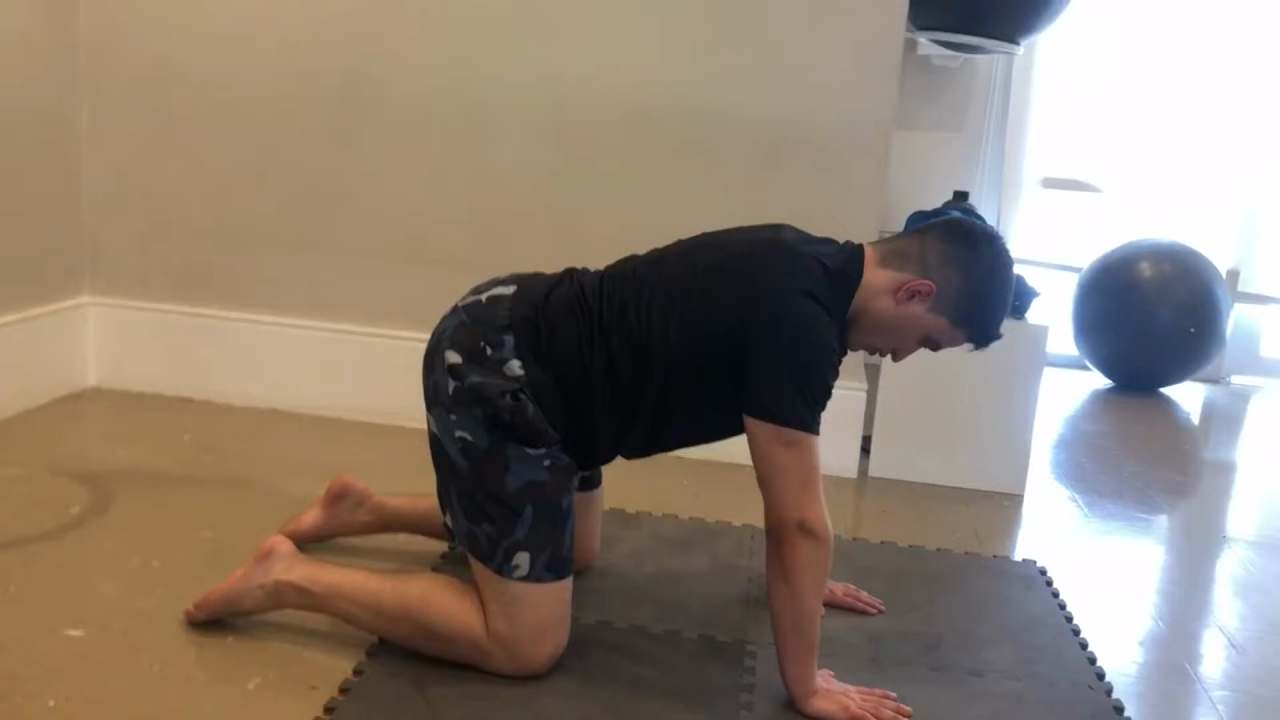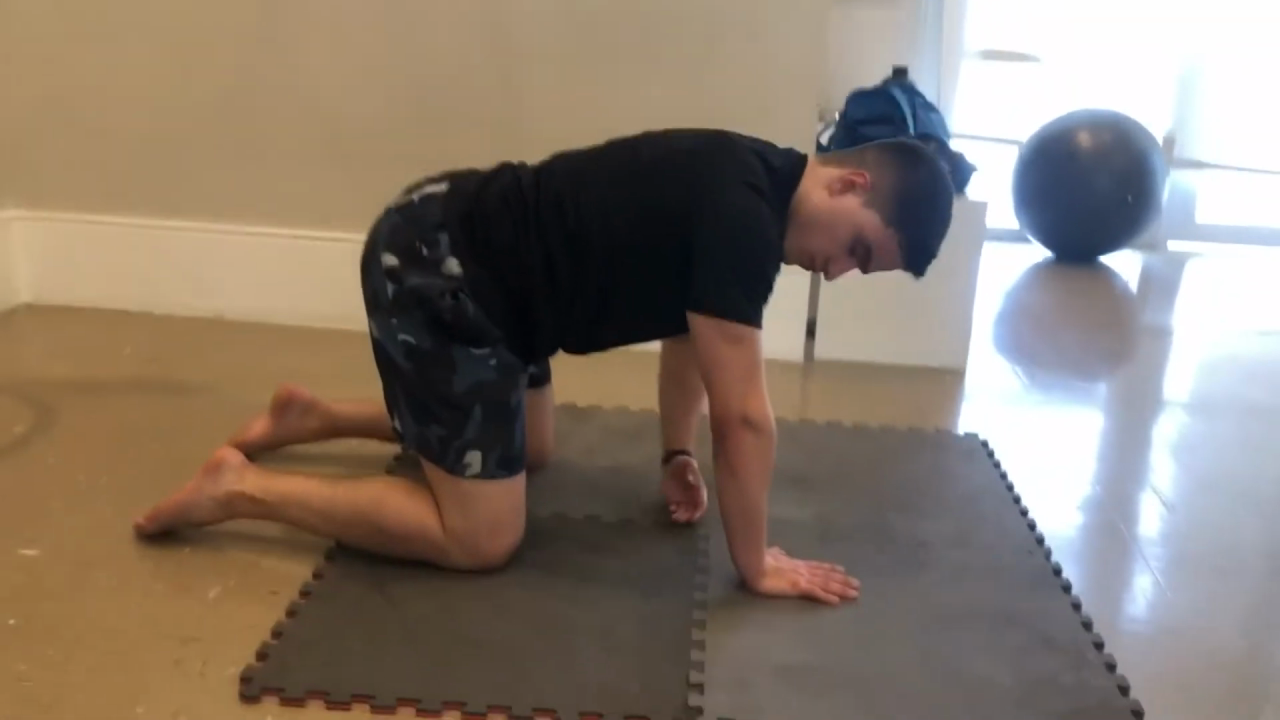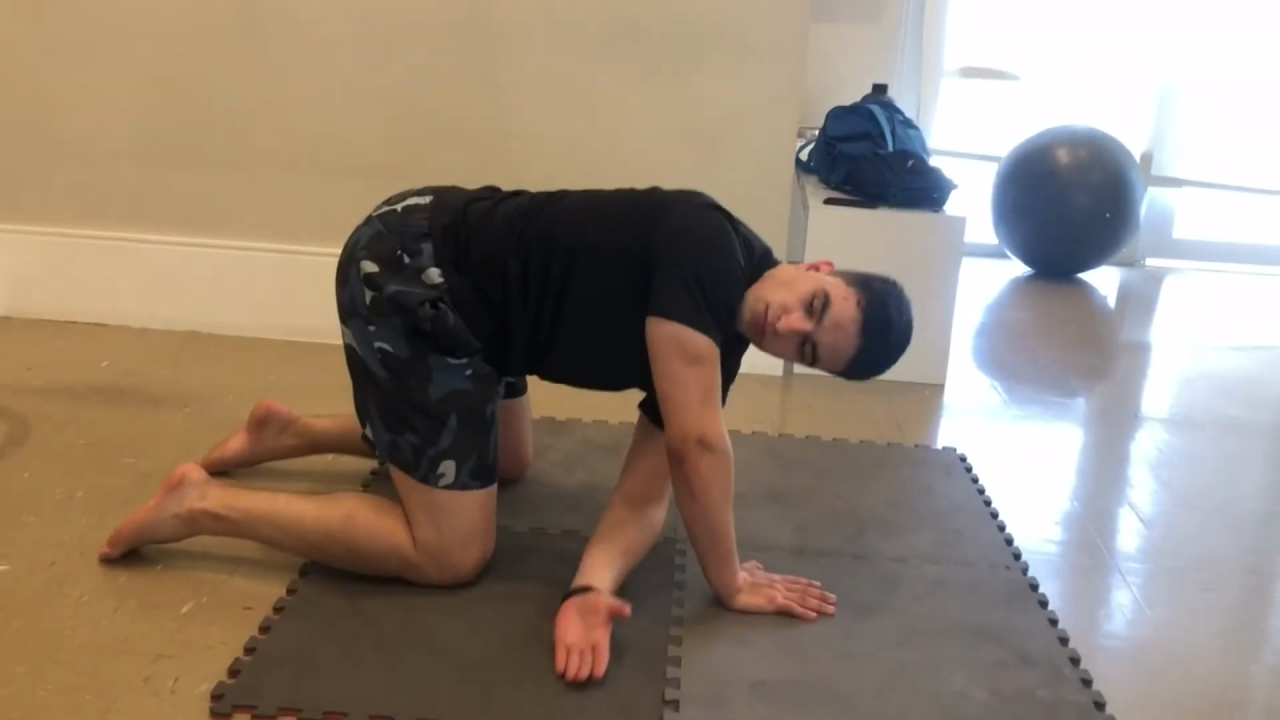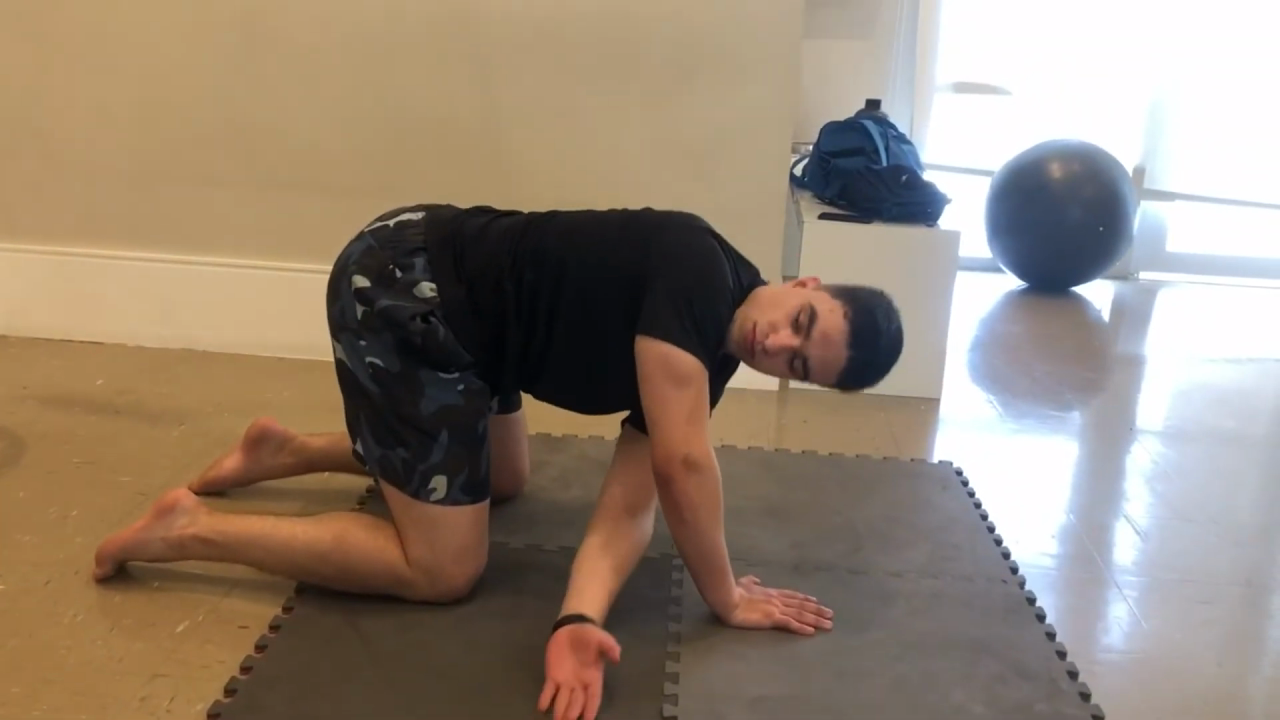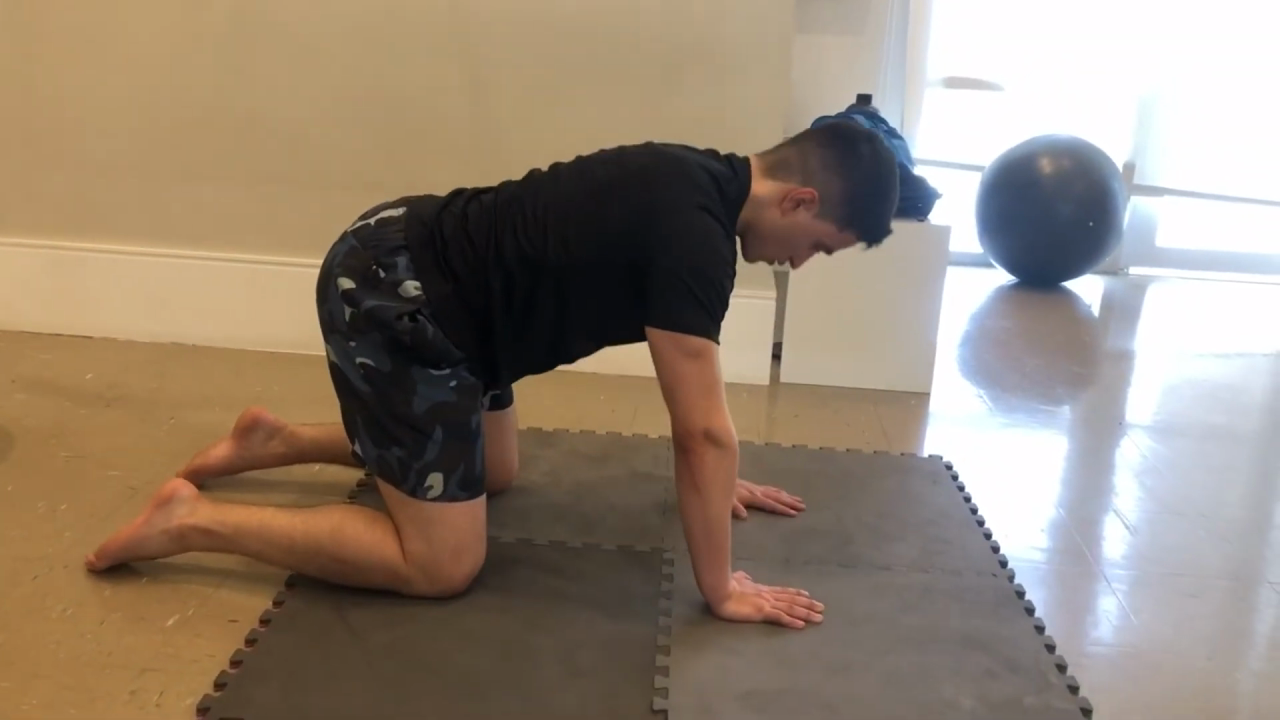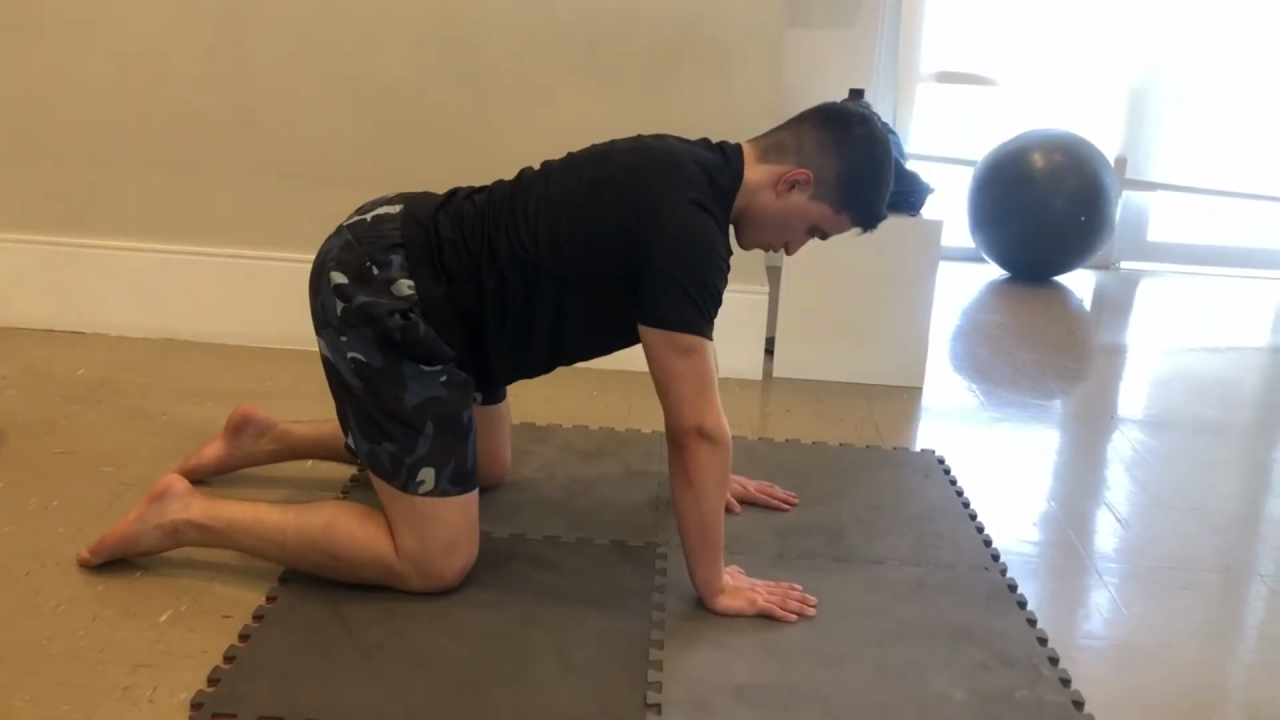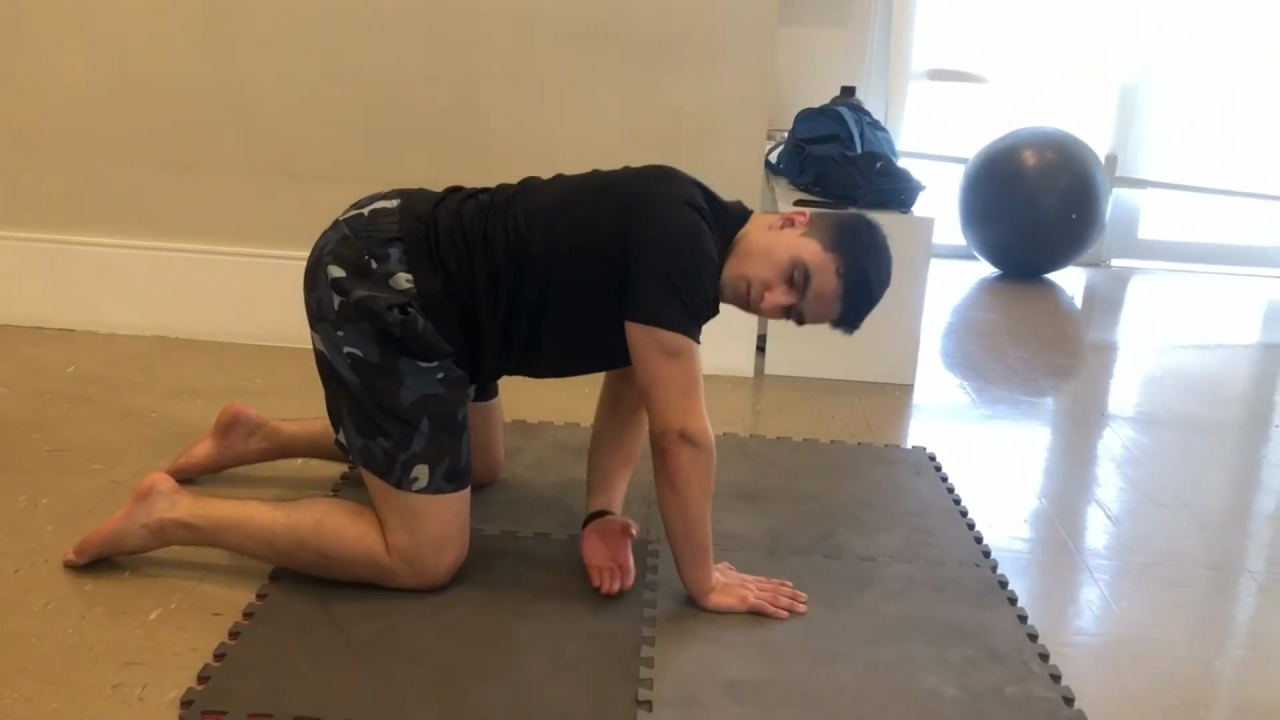
dt=0.7s
person 1, frame 1
left shoulder: (810, 277)
right shoulder: (801, 317)
right elbow: (798, 522)
left wrist: (802, 578)
left hip: (516, 341)
right hip: (493, 374)
left knee: (572, 553)
right knee: (525, 643)
left ankle: (365, 507)
right ankle: (289, 578)
person 1, frame 2
left shoulder: (747, 182)
right shoulder: (741, 213)
left elbow: (686, 323)
right elbow: (743, 416)
left wrist: (674, 453)
right wrist: (757, 563)
left hip: (458, 250)
right hip: (433, 273)
left knee: (527, 451)
right knee: (483, 538)
left ankle: (315, 414)
right ankle: (242, 488)
person 1, frame 3
left shoulder: (718, 338)
right shoulder: (707, 248)
left elbow: (648, 488)
right elbow: (695, 445)
left wrist: (587, 592)
right wrist: (730, 582)
left hip: (443, 284)
right hip: (407, 274)
left knee: (505, 464)
right knee: (452, 552)
left ankle: (289, 431)
right ankle: (204, 505)
person 1, frame 4
left shoulder: (709, 354)
right shoulder: (696, 271)
left elbow: (630, 503)
right elbow: (682, 464)
left wrist: (578, 621)
right wrist: (727, 596)
left hip: (432, 295)
right hip: (399, 291)
left knee: (502, 481)
right knee: (444, 568)
left ankle: (285, 449)
right ankle: (193, 529)
person 1, frame 5
left shoulder: (695, 188)
right shoulder: (694, 231)
right elbow: (703, 431)
left wrist: (714, 479)
right wrist: (720, 587)
left hip: (408, 268)
right hip: (391, 297)
left knee: (491, 473)
right knee: (442, 564)
left ankle: (276, 439)
right ankle: (191, 521)
person 1, frame 6
left shoulder: (690, 178)
right shoulder: (687, 225)
right elbow: (696, 426)
left wrist: (711, 473)
right wrist: (714, 583)
left hip: (407, 258)
right hip: (383, 295)
left knee: (485, 470)
right knee: (435, 560)
left ankle: (269, 436)
right ankle: (188, 515)
person 1, frame 7
left shoulder: (693, 261)
right shoulder: (680, 236)
left elbow: (629, 399)
right elbow: (681, 434)
left wrist: (601, 515)
right wrist: (703, 581)
left hip: (408, 275)
right hip: (377, 280)
left knee: (477, 467)
right knee: (426, 556)
left ankle: (259, 433)
right ankle: (175, 514)
